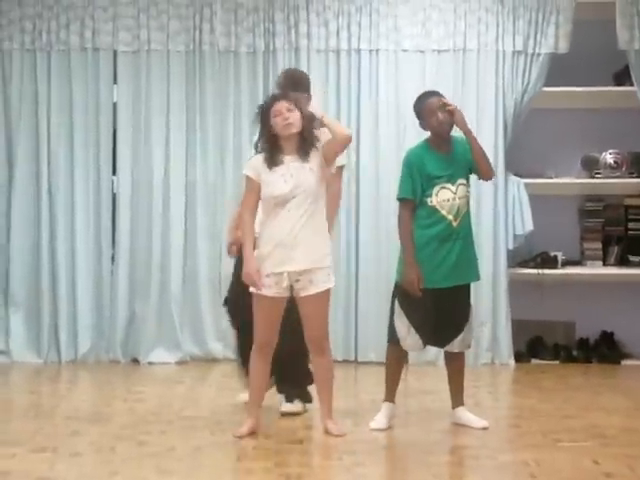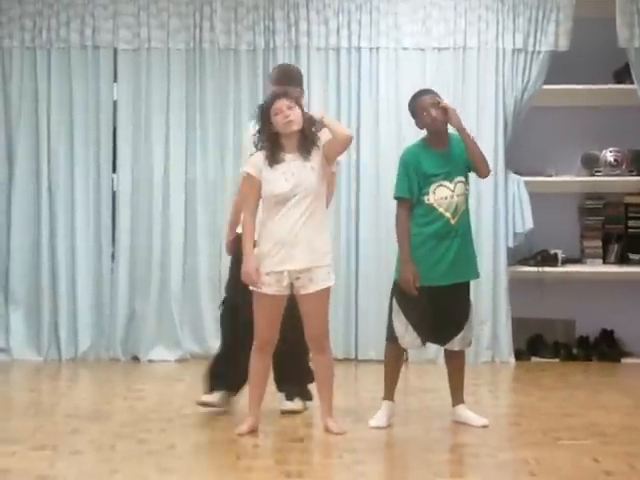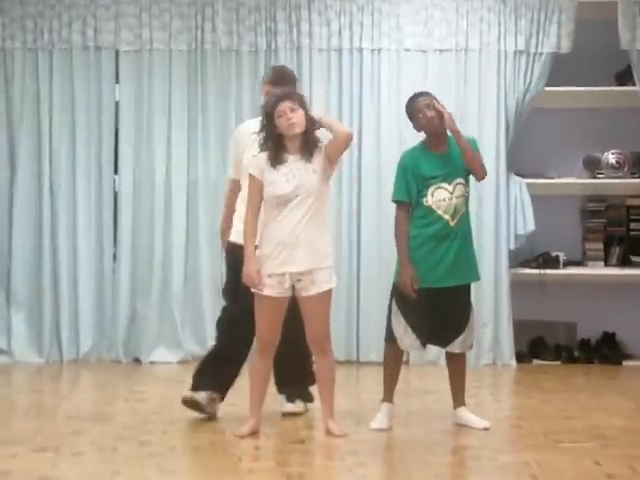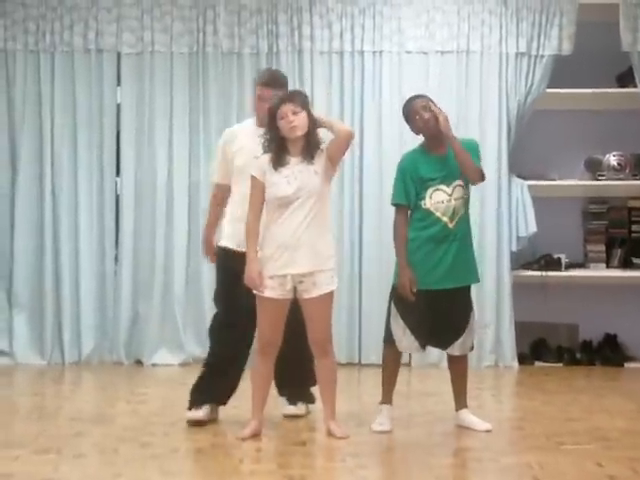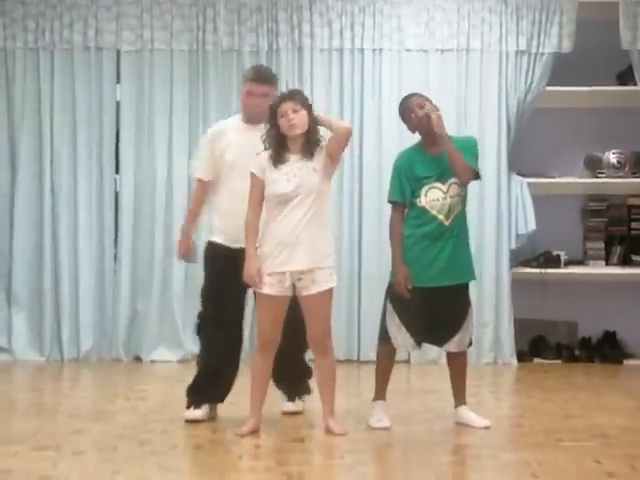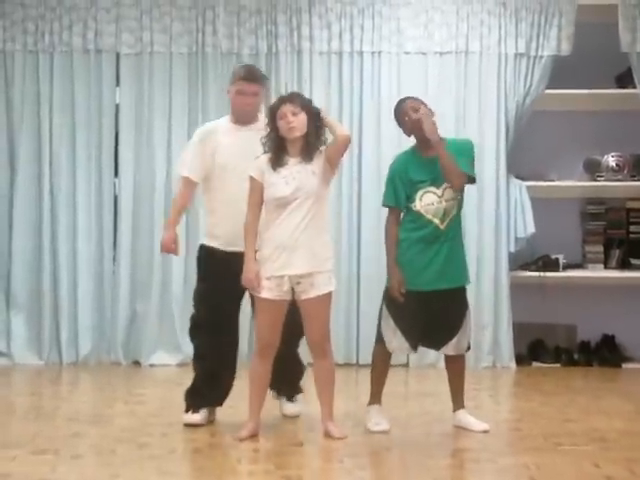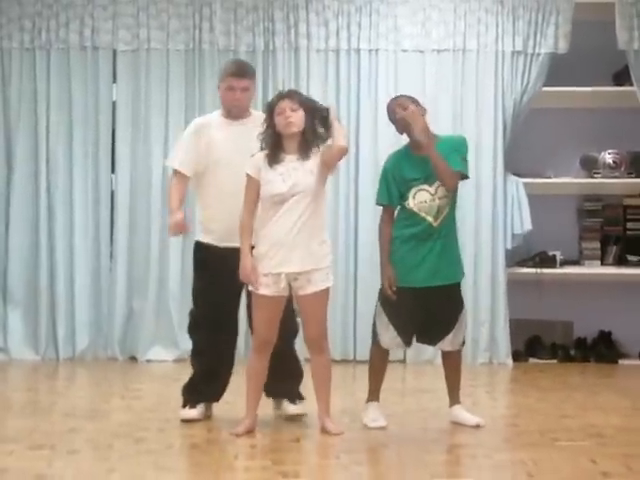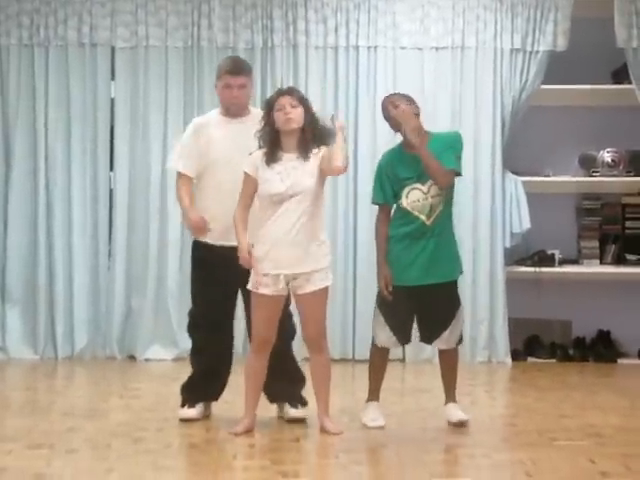
dt=0.1s
person 1, frame 1
left shoulder: (321, 134)
left elbow: (332, 186)
left wrist: (324, 232)
right wrist: (236, 227)
right hip: (258, 235)
left knee: (293, 319)
right knee: (240, 303)
left ankle: (293, 390)
person 1, frame 2
right shoulder: (257, 128)
left elbow: (326, 181)
right wrist: (232, 228)
left knee: (292, 318)
right knee: (237, 310)
left ankle: (294, 388)
right ankle: (224, 385)
person 1, frame 3
right shoulder: (246, 132)
right wrist: (224, 231)
right hip: (244, 242)
left knee: (293, 323)
right knee: (236, 317)
left ankle: (295, 392)
right ankle: (209, 388)
person 1, frame 4
right shoulder: (233, 135)
right elbow: (221, 189)
right wrist: (209, 234)
right hip: (237, 247)
left knee: (292, 327)
right knee: (229, 324)
left ankle: (297, 394)
right ankle: (208, 399)
person 1, frame 5
right shoulder: (219, 133)
right elbow: (203, 185)
right wrist: (187, 231)
right hip: (224, 246)
left knee: (287, 322)
right knee: (218, 322)
left ankle: (294, 389)
right ankle: (205, 397)
person 1, frame 6
right shoulder: (208, 134)
right elbow: (188, 184)
right wrist: (170, 226)
right hip: (218, 248)
left knee: (283, 322)
right knee: (211, 326)
left ankle: (287, 389)
right ankle: (203, 401)
person 1, frame 7
right shoulder: (201, 129)
right elbow: (180, 176)
right wrist: (175, 211)
right hip: (214, 245)
left knee: (277, 321)
right knee: (210, 323)
left ankle: (285, 392)
right ankle: (200, 396)
person 1, frame 8
right shoulder: (201, 128)
right elbow: (185, 179)
right wrist: (190, 211)
right hip: (212, 244)
left knee: (274, 322)
right knee: (208, 323)
left ankle: (287, 396)
right ankle: (199, 396)
person 2, frame 1
left shoulder: (318, 157)
right shoulder: (259, 164)
left elbow: (345, 136)
right elbow: (248, 215)
left wrist: (319, 117)
right wrist: (248, 258)
left hip: (312, 262)
right hip: (271, 262)
left knee: (318, 342)
right knee: (263, 344)
left ankle: (327, 416)
right ankle: (253, 417)
person 2, frame 2
left shoulder: (319, 155)
right shoulder: (260, 161)
left elbow: (346, 136)
right elbow: (248, 212)
left wrist: (320, 119)
right wrist: (247, 257)
left hip: (312, 260)
right hip: (271, 260)
left knee: (319, 340)
right knee: (263, 342)
left ankle: (327, 414)
right ankle: (253, 415)
person 2, frame 3
left shoulder: (322, 157)
right shoulder: (263, 163)
left elbow: (346, 134)
right elbow: (251, 214)
left wrist: (320, 120)
right wrist: (249, 258)
left hip: (314, 261)
right hip: (273, 261)
left knee: (320, 342)
right knee: (265, 344)
left ankle: (328, 416)
right ankle: (254, 417)
person 2, frame 4
left shoulder: (323, 159)
right shoulder: (265, 164)
left elbow: (346, 133)
right elbow: (253, 216)
left wrist: (321, 120)
right wrist: (251, 260)
left hip: (316, 263)
right hip: (275, 263)
left knee: (322, 344)
right knee: (266, 345)
left ankle: (330, 418)
right ankle: (256, 419)
person 2, frame 5
left shoulder: (324, 157)
right shoulder: (265, 161)
left elbow: (345, 130)
right elbow: (253, 213)
left wrist: (321, 118)
right wrist: (251, 258)
left hip: (315, 261)
right hip: (273, 261)
left knee: (320, 342)
right knee: (266, 343)
left ankle: (329, 415)
right ankle: (255, 416)
person 2, frame 6
left shoulder: (323, 160)
right shoulder: (264, 164)
left elbow: (344, 137)
right elbow: (252, 216)
left wrist: (324, 120)
right wrist: (249, 261)
left hip: (314, 264)
right hip: (273, 264)
left knee: (320, 345)
right knee: (264, 346)
left ankle: (328, 419)
right ankle: (253, 420)
person 2, frame 7
left shoulder: (319, 157)
right shoulder: (261, 162)
left elbow: (341, 147)
right elbow: (249, 212)
left wrist: (334, 121)
right wrist: (246, 254)
left hip: (312, 262)
right hip: (269, 262)
left knee: (317, 341)
right knee: (262, 342)
left ankle: (325, 415)
right ankle: (250, 415)
person 2, frame 8
left shoulder: (318, 157)
right shoulder: (259, 160)
left elbow: (339, 167)
right elbow: (242, 208)
left wrist: (338, 132)
right wrist: (242, 240)
left hip: (310, 261)
right hip: (268, 261)
left knee: (316, 340)
right knee: (260, 342)
left ankle: (324, 415)
right ankle: (249, 415)
person 3, frame 1
left shoulder: (464, 148)
right shoulder: (416, 157)
left elbow: (488, 173)
right elbow: (405, 212)
left wrist: (465, 128)
right wrist: (409, 263)
left hip: (458, 264)
right hip: (422, 265)
left knee: (456, 338)
right knee: (400, 337)
left ankle: (458, 407)
right ankle: (388, 405)
person 3, frame 2
left shoulder: (461, 146)
right shoulder: (412, 156)
left elbow: (484, 171)
right elbow: (403, 212)
left wrist: (460, 126)
right wrist: (406, 262)
left hip: (456, 262)
right hip: (420, 263)
left knee: (456, 336)
right knee: (398, 335)
left ankle: (458, 405)
right ankle: (387, 403)
person 3, frame 3
left shoulder: (465, 146)
right shoulder: (411, 159)
left elbow: (481, 173)
right elbow: (402, 214)
left wrist: (454, 129)
right wrist: (404, 264)
left hip: (457, 264)
right hip: (419, 265)
left knee: (458, 338)
right knee: (397, 337)
left ankle: (460, 407)
right ankle: (386, 405)
person 3, frame 4
left shoulder: (466, 147)
right shoulder: (410, 162)
left elbow: (476, 177)
right elbow: (401, 217)
left wrist: (450, 134)
right wrist: (402, 266)
left hip: (456, 266)
right hip: (418, 267)
left knee: (458, 340)
right knee: (396, 338)
left ankle: (461, 409)
right ankle: (385, 406)
person 3, frame 5
left shoulder: (465, 145)
right shoulder: (406, 160)
left elbow: (466, 177)
right elbow: (397, 214)
left wrist: (442, 135)
right wrist: (398, 263)
left hip: (453, 262)
right hip: (414, 264)
left knee: (457, 337)
right knee: (391, 334)
left ankle: (461, 406)
right ankle: (379, 402)
person 3, frame 6
left shoulder: (461, 147)
right shoulder: (401, 163)
left elbow: (458, 182)
right elbow: (393, 218)
left wrist: (436, 140)
right wrist: (392, 267)
left hip: (448, 266)
right hip: (410, 268)
left knee: (455, 341)
right knee: (387, 338)
left ankle: (459, 409)
right ankle: (375, 406)
person 3, frame 7
left shoulder: (454, 144)
right shoulder: (395, 162)
left elbow: (451, 182)
right elbow: (387, 217)
left wrist: (426, 141)
right wrist: (385, 265)
left hip: (443, 263)
right hip: (403, 264)
left knee: (451, 337)
right knee: (384, 336)
left ankle: (456, 405)
right ankle: (373, 402)
person 3, frame 8
left shoulder: (449, 141)
right shoulder: (389, 160)
left elbow: (444, 181)
right elbow: (383, 215)
left wrist: (417, 141)
right wrist: (382, 263)
left hip: (440, 260)
right hip: (400, 263)
left knee: (447, 335)
right knee: (382, 336)
left ankle: (451, 403)
right ankle: (372, 402)
